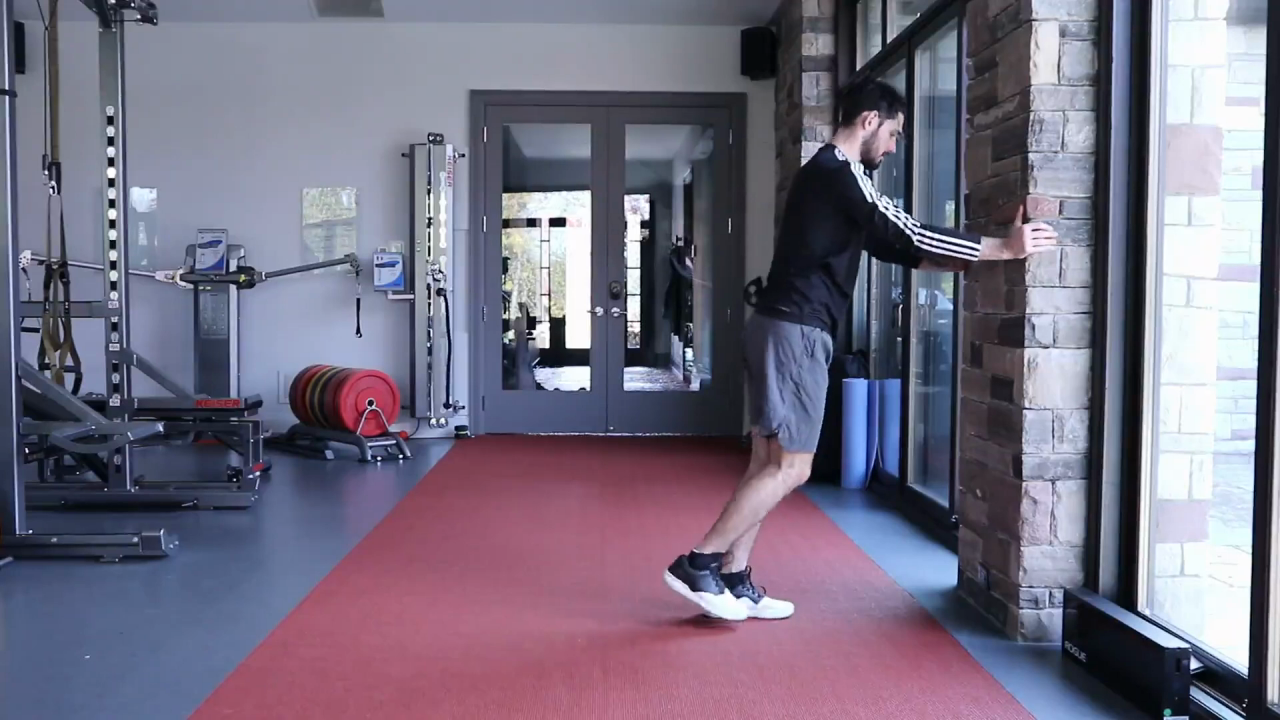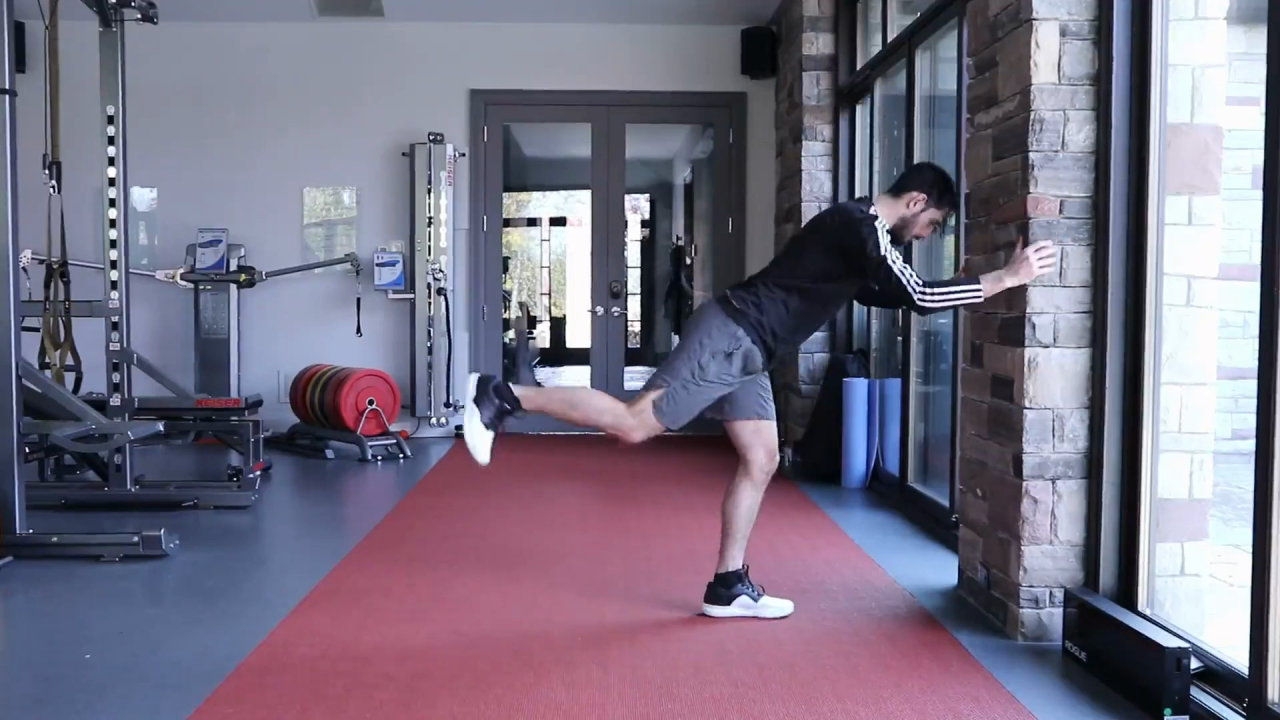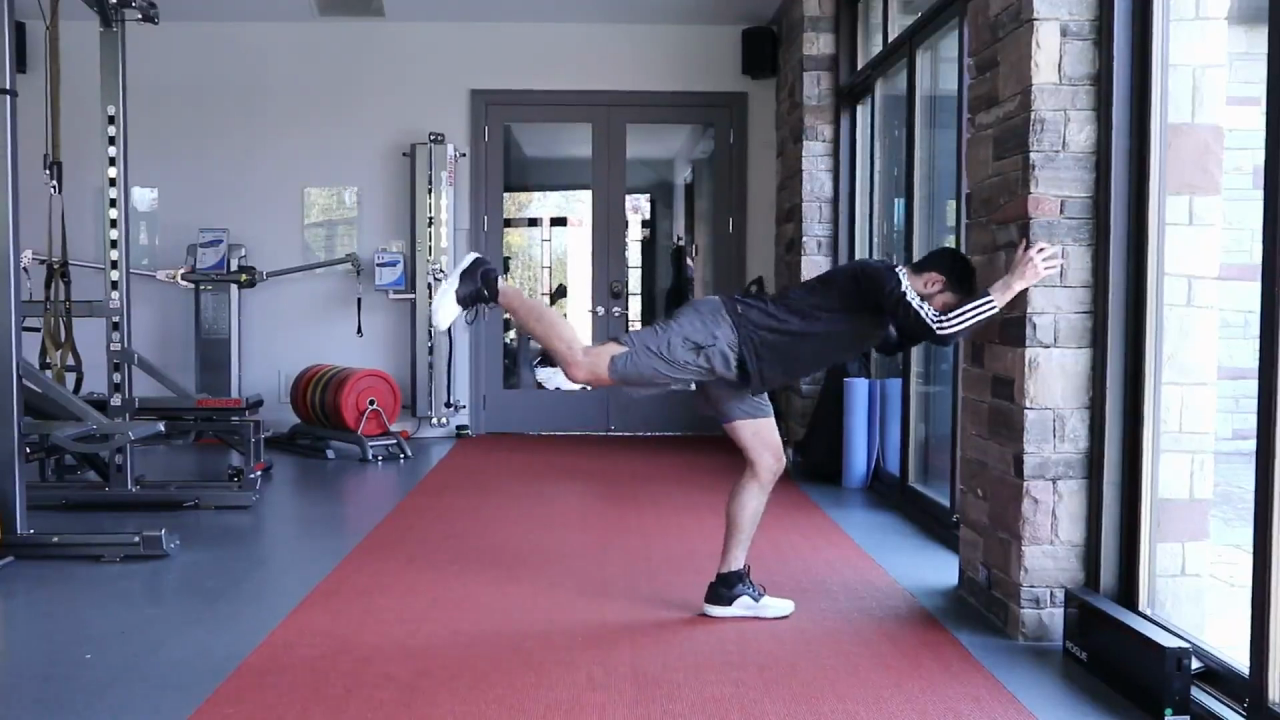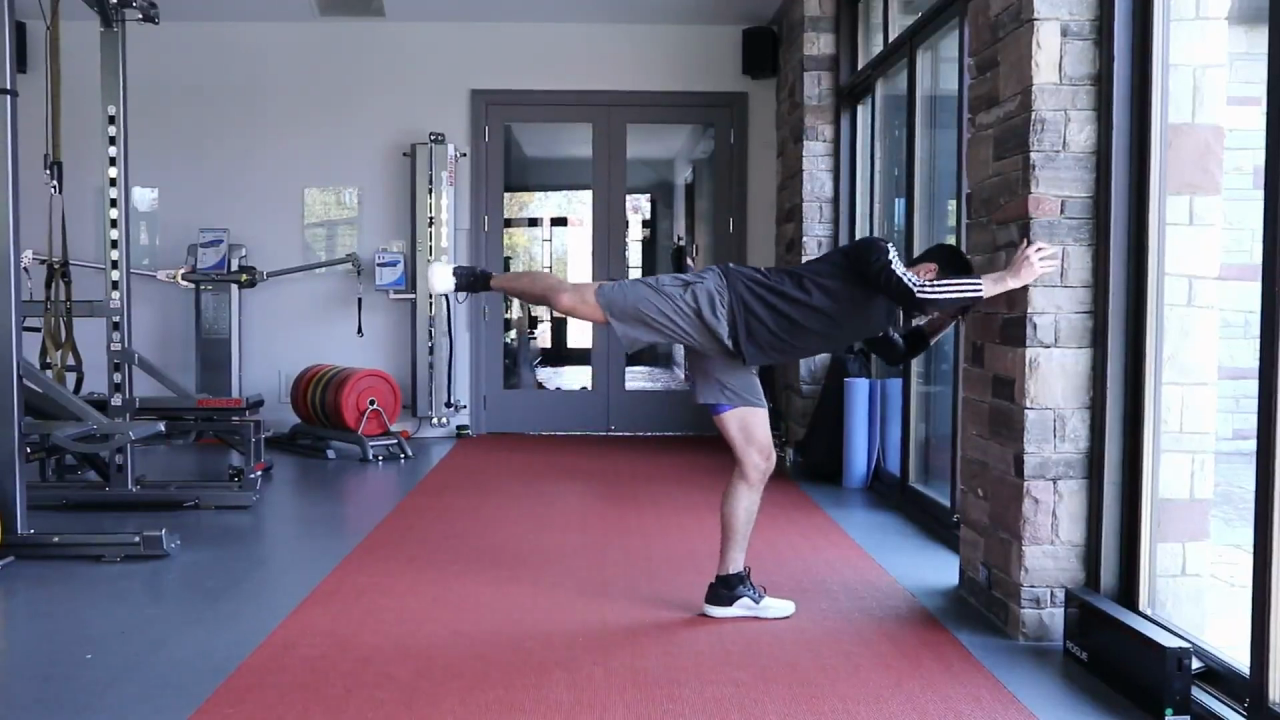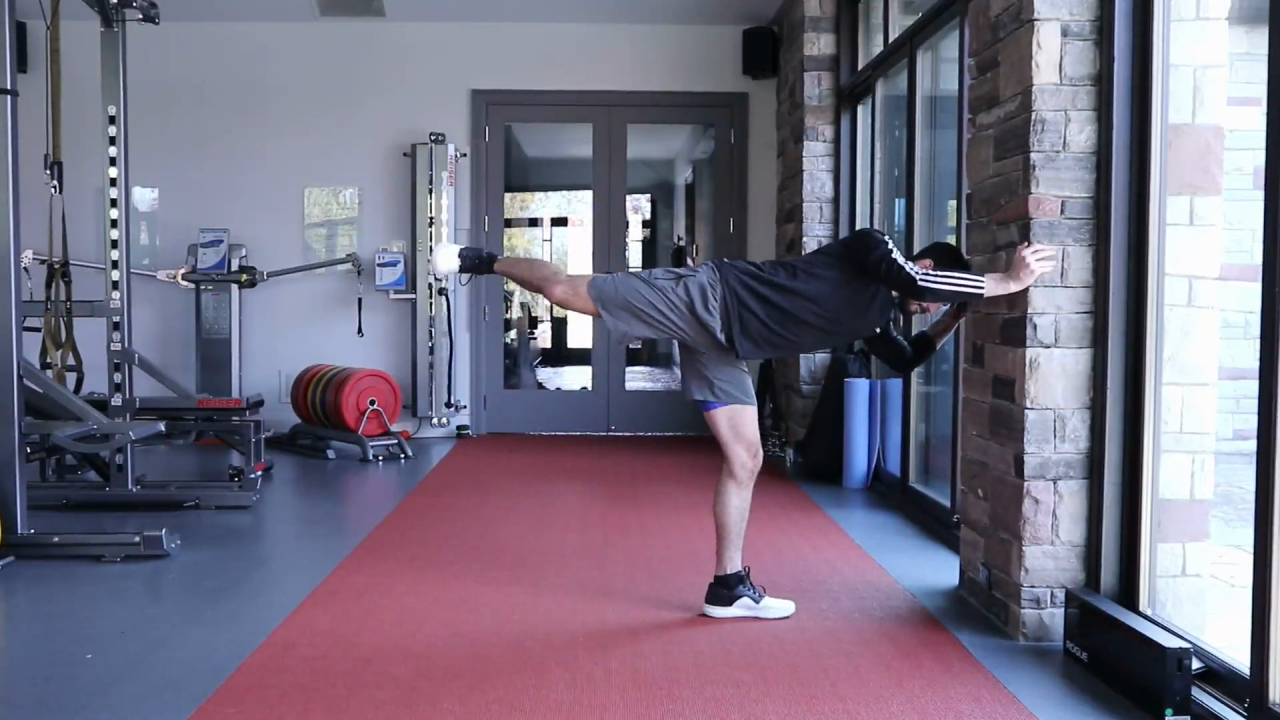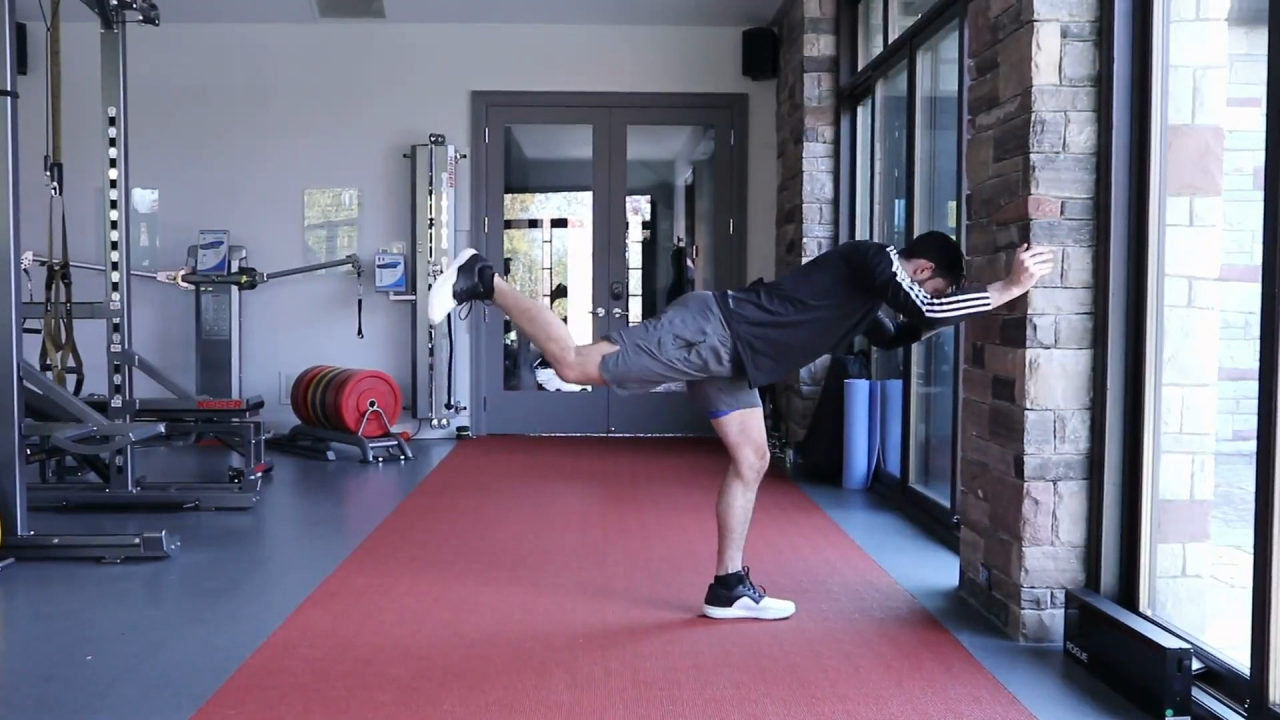
dt=0.5s
person 1, frame 1
left shoulder: (830, 175)
right shoulder: (838, 172)
left elbow: (890, 246)
right elbow: (909, 235)
left wrist: (969, 260)
right wrist: (1002, 248)
left hip: (785, 329)
right hip: (795, 332)
left knee: (768, 462)
right knee: (790, 467)
left ankle: (731, 579)
right ankle: (697, 564)
person 1, frame 2
left shoulder: (863, 230)
right shoulder: (864, 226)
left elbow: (891, 294)
right elbow: (919, 298)
left wrist: (972, 286)
right wrist: (1006, 277)
left hip: (742, 349)
right hip: (727, 337)
left knee: (761, 461)
right knee: (634, 424)
left ankle: (730, 588)
right ankle: (501, 399)
person 1, frame 3
left shoulder: (883, 307)
right shoulder: (884, 278)
left elbow: (907, 338)
right elbow: (940, 330)
right wrist: (1014, 283)
left hip: (732, 363)
right hip: (713, 337)
left knee: (767, 463)
right knee: (583, 365)
left ankle: (729, 586)
right ankle: (487, 284)
person 1, frame 4
left shoulder: (878, 309)
right shoulder: (876, 255)
left elbow: (901, 351)
right elbow: (919, 293)
left wrist: (948, 317)
right wrist: (1008, 279)
left hip: (729, 348)
right hip: (711, 303)
left knee: (757, 461)
right knee: (573, 299)
left ankle: (730, 586)
right ankle: (481, 278)
person 1, frame 5
left shoulder: (875, 309)
right shoulder: (871, 246)
left elbow: (907, 358)
right elbow: (922, 278)
left wrist: (956, 317)
right wrist: (1008, 280)
left hip: (722, 344)
right hip: (704, 298)
left knee: (745, 461)
right knee: (566, 290)
left ankle: (728, 587)
right ankle: (485, 261)
person 1, frame 6
left shoulder: (868, 287)
right shoulder: (873, 258)
left elbow: (894, 334)
right elbow: (929, 315)
left wrist: (954, 306)
right wrist: (1008, 288)
left hip: (724, 355)
right hip: (707, 334)
left knee: (752, 460)
right knee: (579, 363)
left ankle: (729, 587)
right ankle: (483, 281)
